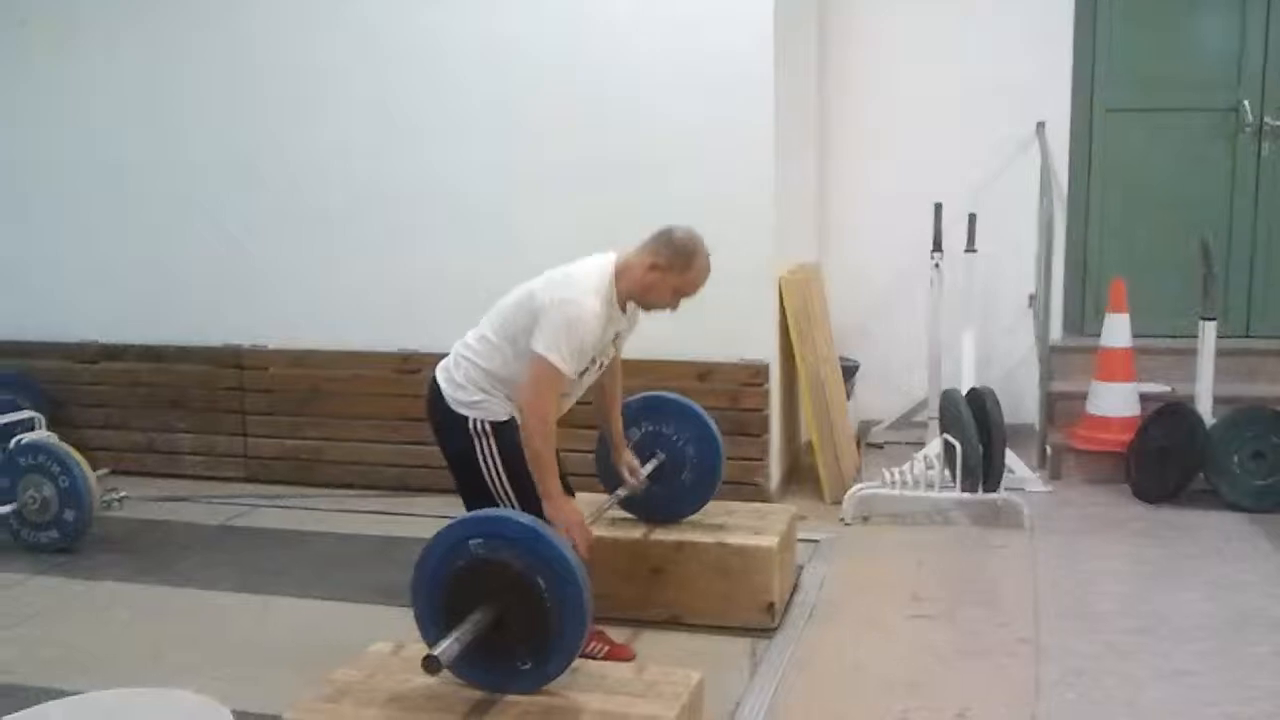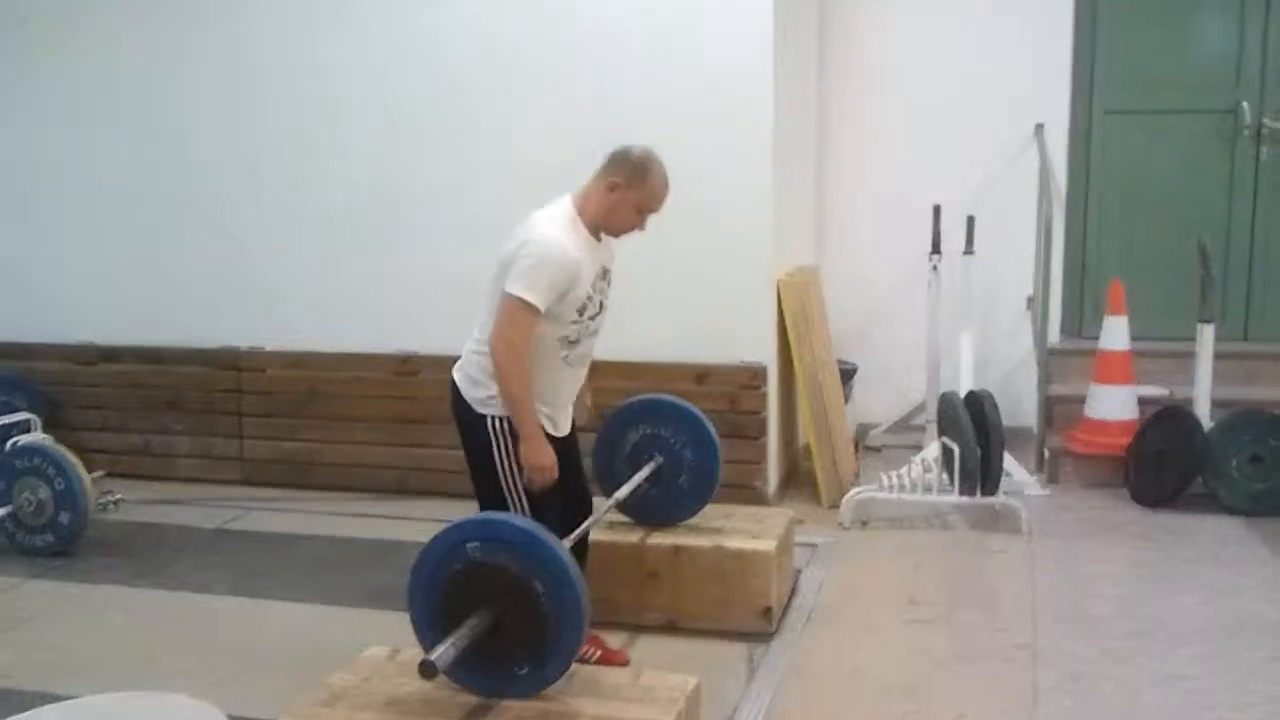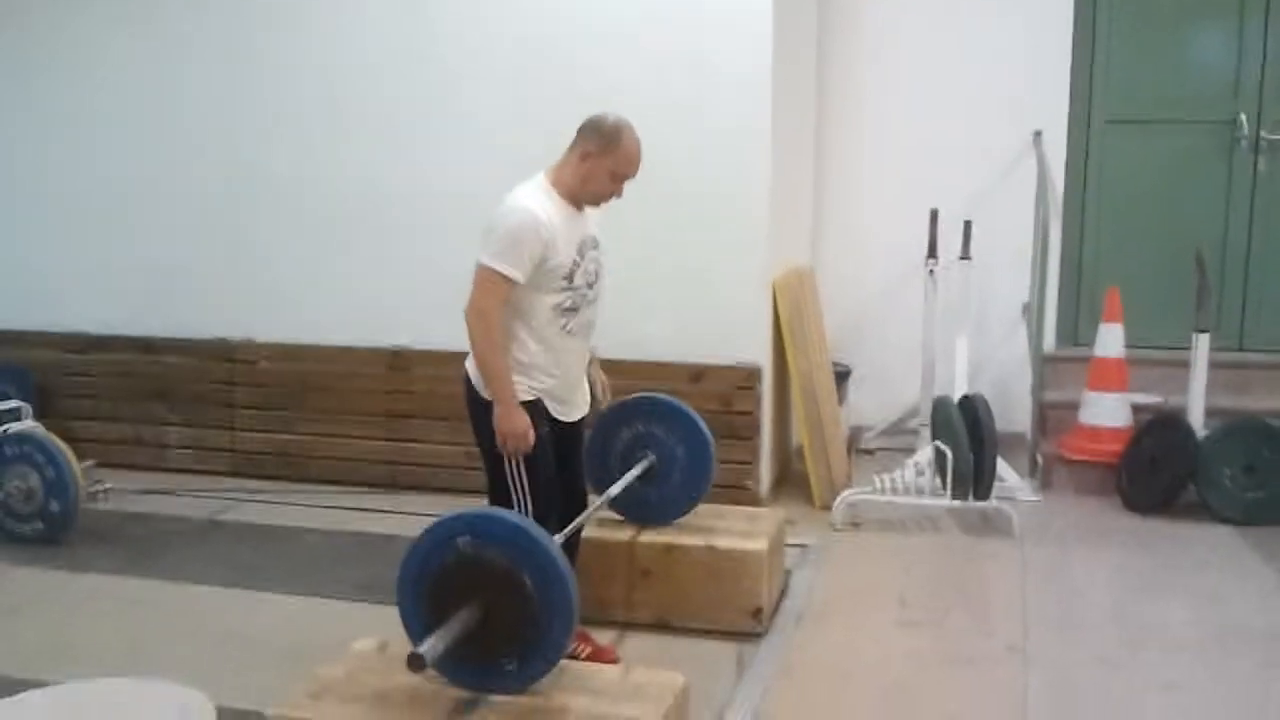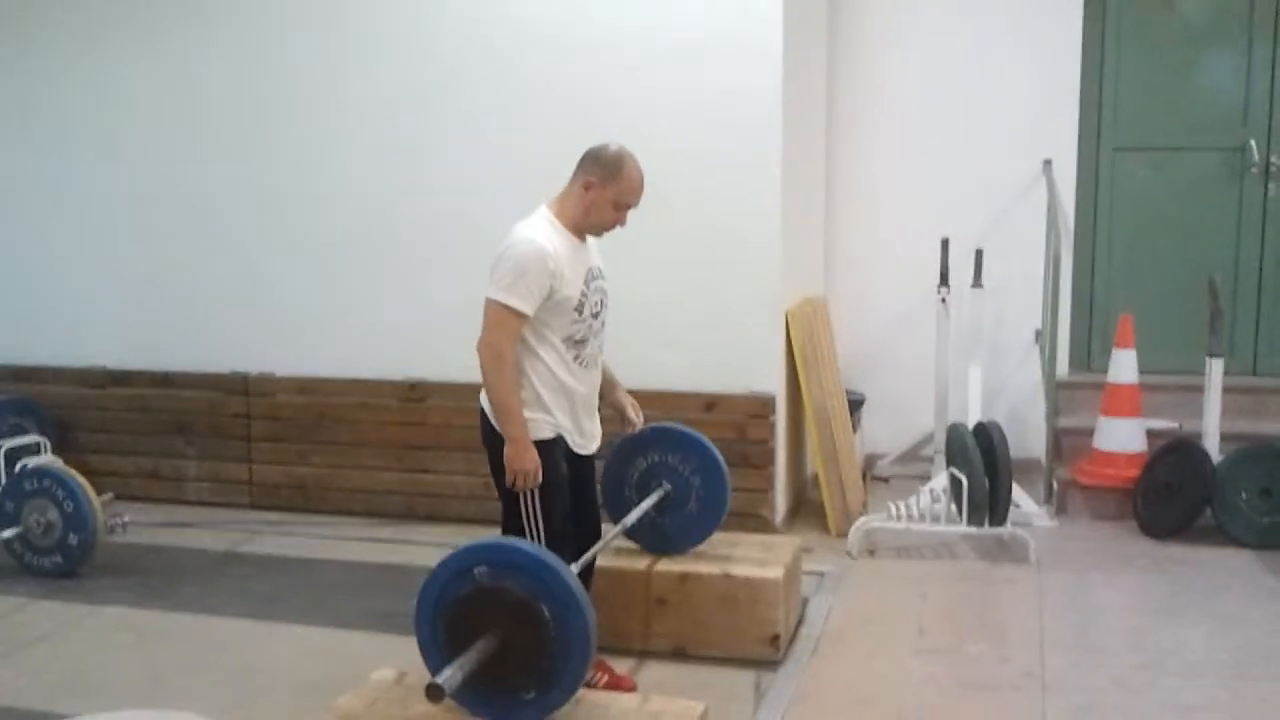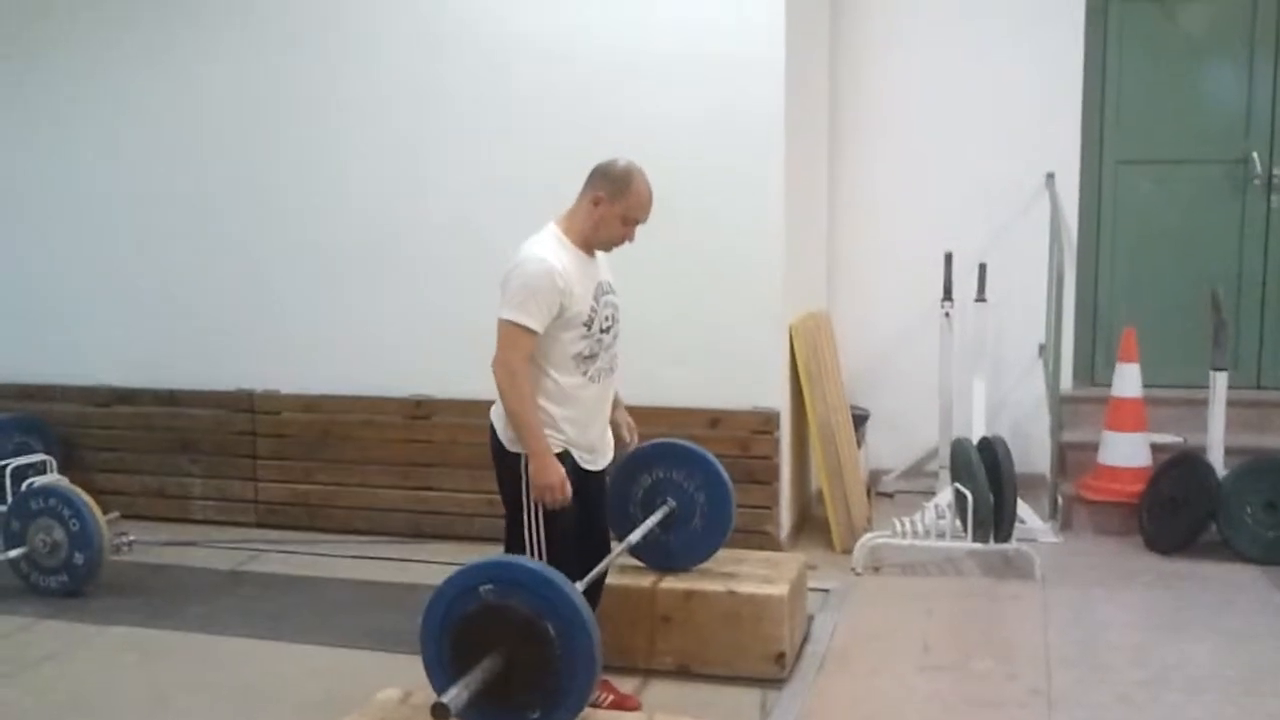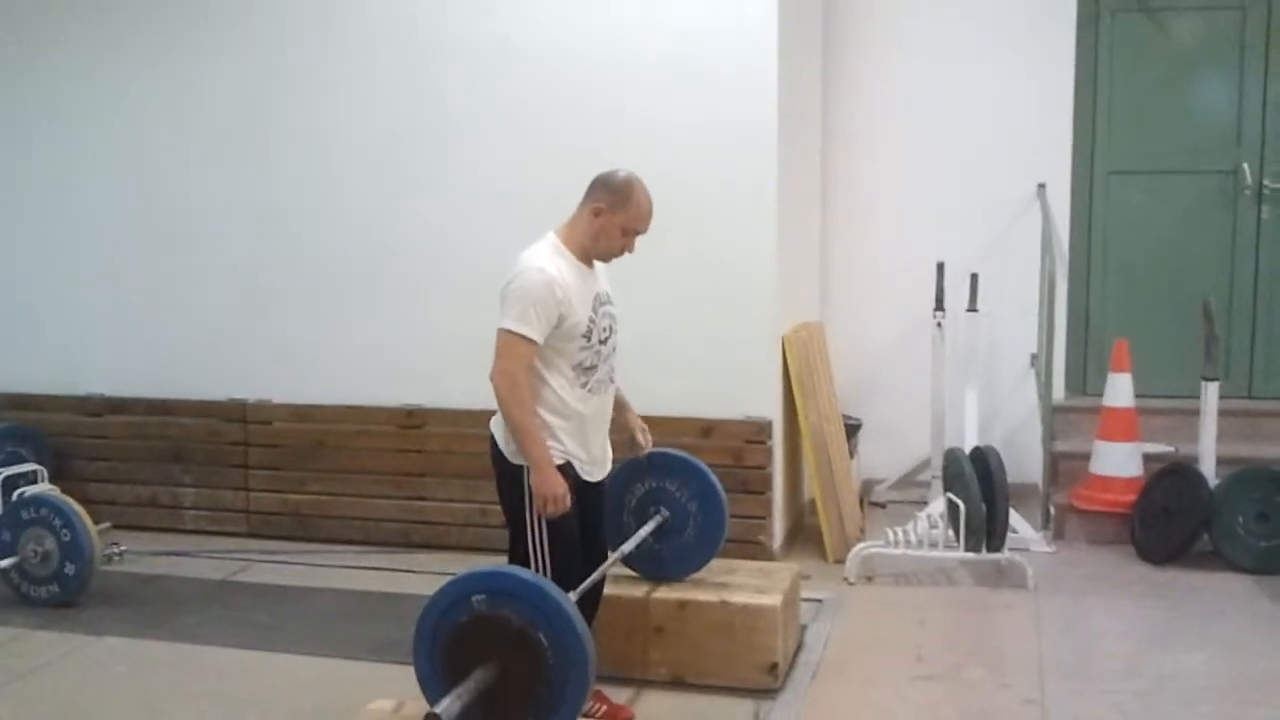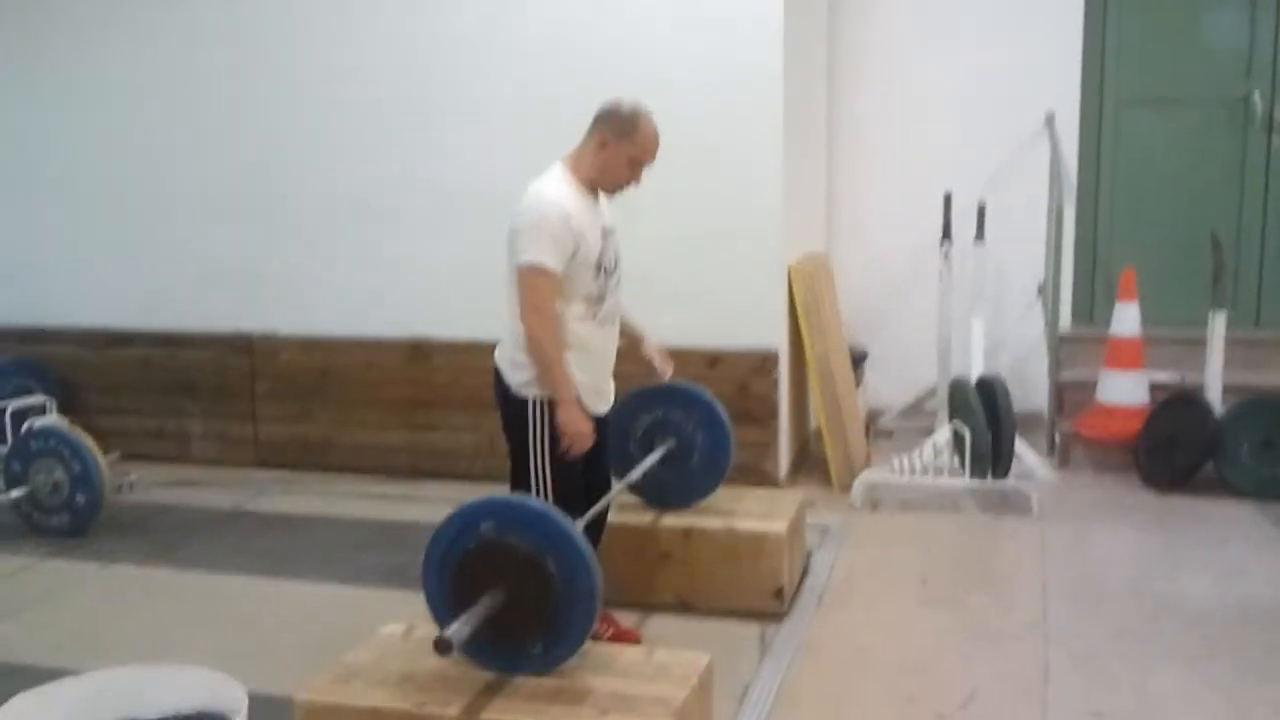
dt=0.3s
person 1, frame 1
left shoulder: (624, 295)
right shoulder: (581, 305)
left elbow: (608, 369)
right elbow: (535, 405)
left wrist: (620, 446)
right wrist: (554, 497)
left hip: (506, 401)
right hip: (471, 405)
left knee: (563, 526)
person 1, frame 2
left shoulder: (597, 235)
right shoulder: (551, 243)
right elbow: (507, 341)
left wrist: (579, 384)
right wrist: (529, 438)
left hip: (550, 405)
right hip: (496, 406)
left knee: (572, 518)
person 1, frame 3
left shoulder: (579, 213)
right shoulder: (526, 215)
right elbow: (482, 310)
left wrist: (587, 370)
right wrist: (505, 403)
left hip: (563, 396)
right hip: (516, 398)
left knee: (567, 515)
right knee: (525, 525)
person 1, frame 4
left shoulder: (583, 245)
right shoulder: (533, 247)
right elbow: (494, 347)
left wrist: (614, 390)
right wrist: (516, 440)
left hip: (574, 428)
right hip: (532, 434)
left knee: (581, 547)
person 1, frame 5
left shoulder: (593, 259)
right shoulder: (541, 264)
right elbow: (509, 365)
left wrist: (616, 409)
right wrist: (540, 457)
left hip: (587, 445)
right hip: (540, 450)
left knee: (589, 565)
person 1, frame 6
left shoulder: (591, 269)
right shoulder: (540, 275)
right elbow: (508, 375)
left wrist: (625, 411)
right wrist: (541, 467)
left hip: (586, 456)
right hip: (540, 461)
left knee: (588, 578)
right knee: (546, 587)
person 1, frame 7
left shoulder: (591, 202)
right shoulder: (550, 205)
right elbow: (539, 315)
left wrist: (639, 341)
right wrist: (566, 406)
left hip: (586, 388)
right hip: (541, 392)
left knee: (591, 505)
